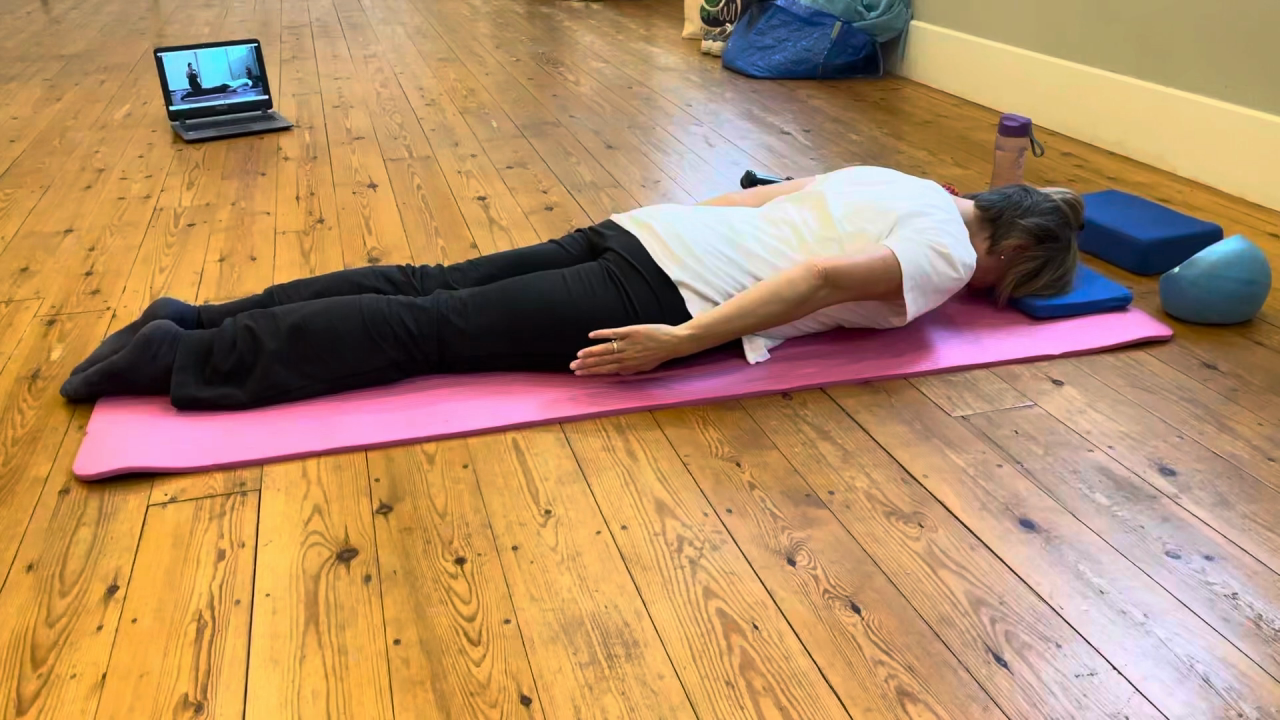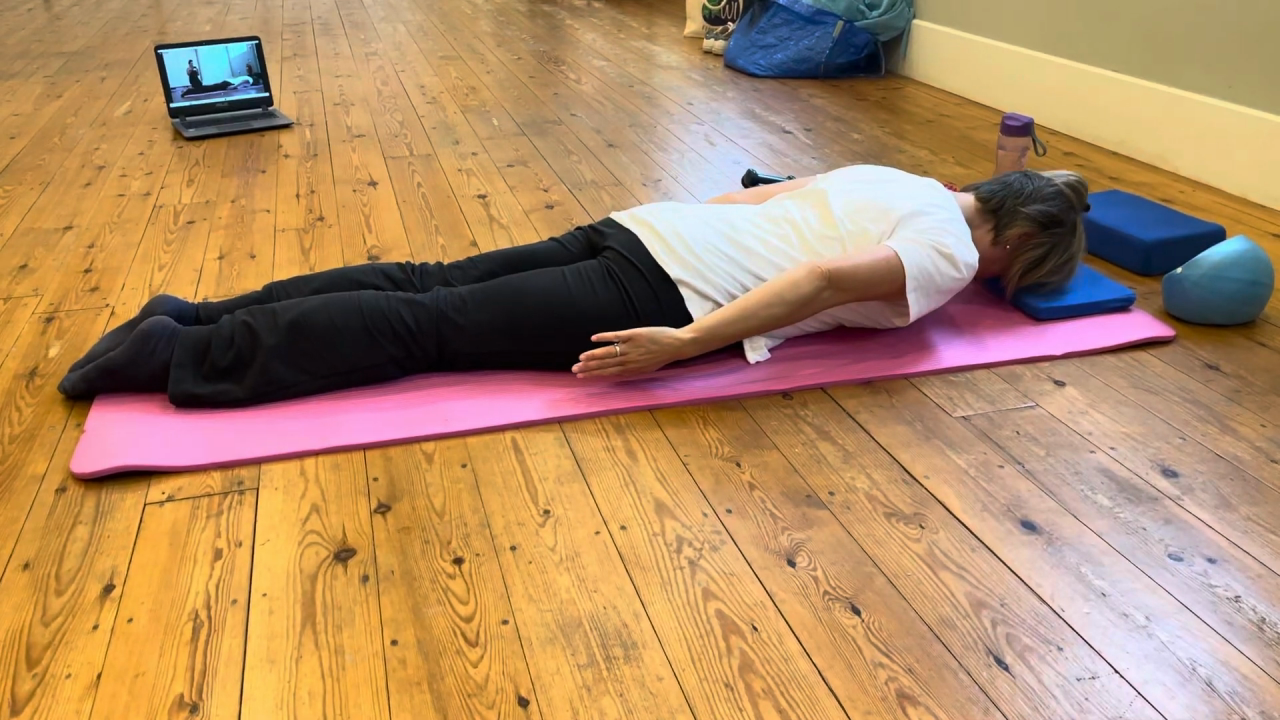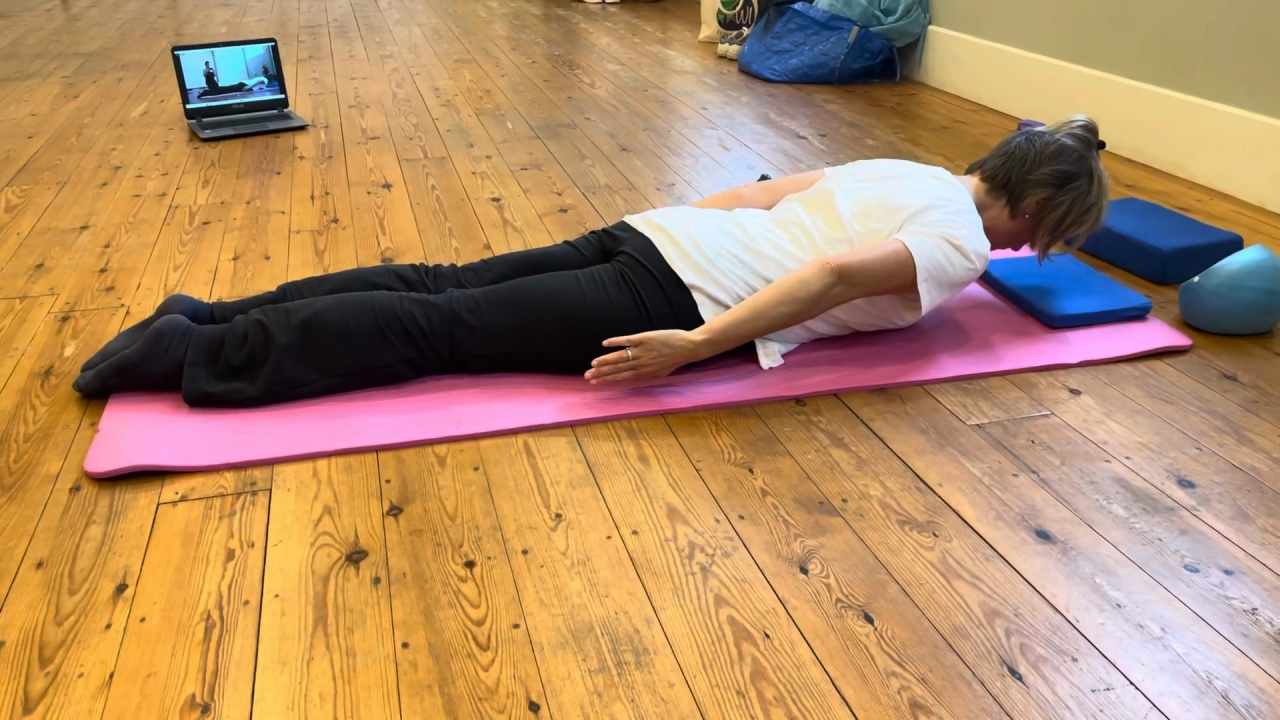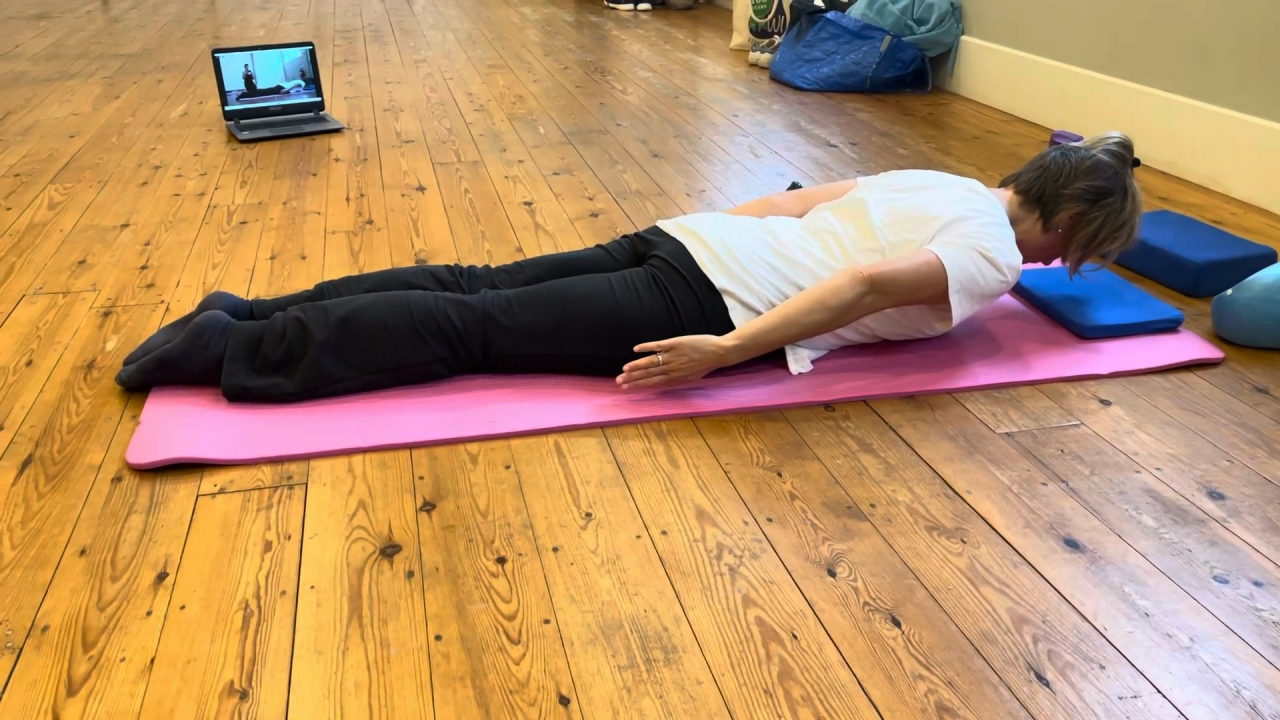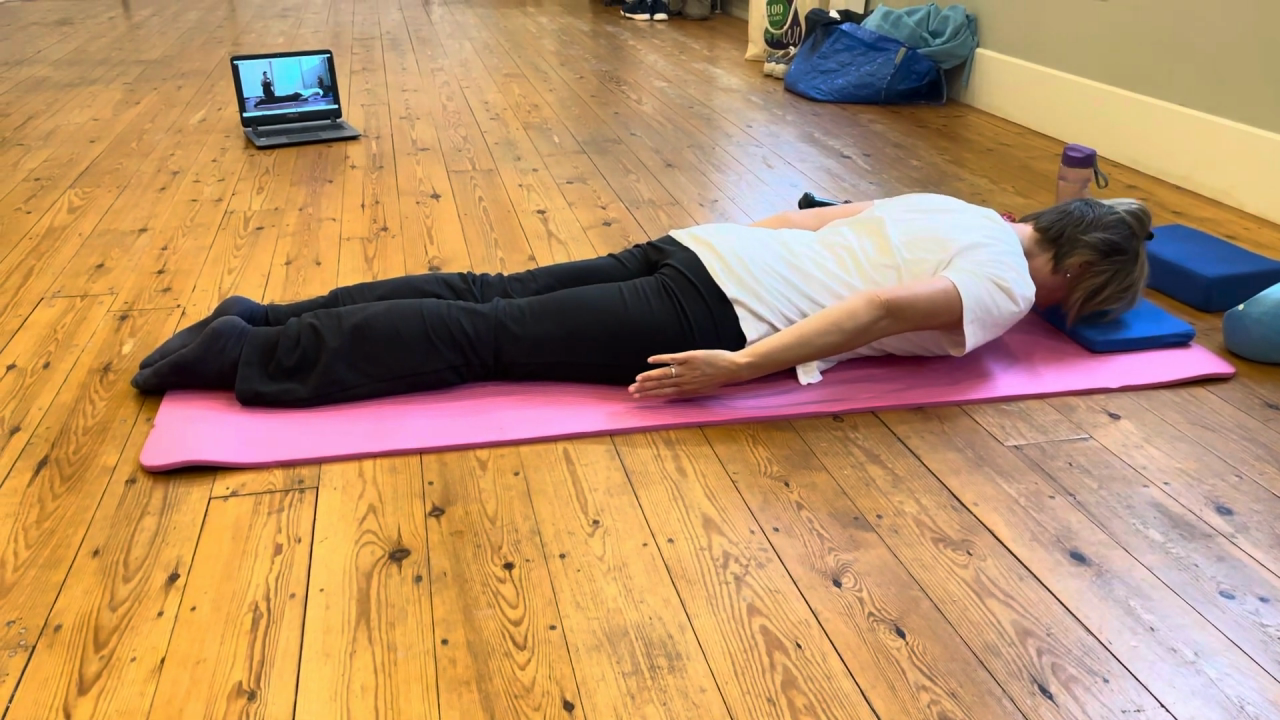
dt=1s
person 1, frame 1
left shoulder: (899, 184)
right shoulder: (945, 252)
right elbow: (824, 277)
right wrist: (678, 340)
left hip: (646, 231)
right hip: (673, 288)
left knee: (431, 289)
right knee: (433, 331)
left ankle: (190, 319)
right ankle: (178, 359)
person 1, frame 2
left shoulder: (897, 180)
right shoulder: (951, 251)
right elbow: (828, 279)
right wrist: (683, 343)
left hip: (646, 230)
right hip: (669, 289)
left knee: (432, 285)
right knee: (433, 329)
left ankle: (191, 315)
right ankle: (179, 356)
person 1, frame 3
left shoulder: (906, 170)
right shoulder: (961, 242)
right elbow: (841, 273)
right wrist: (694, 344)
left hip: (656, 235)
right hip: (682, 295)
left knee: (439, 289)
right knee: (444, 332)
left ankle: (204, 317)
right ankle: (191, 356)
person 1, frame 4
left shoulder: (941, 184)
right shoulder: (993, 254)
right elbow: (872, 283)
right wrist: (726, 350)
left hip: (689, 241)
right hip: (714, 299)
left knee: (475, 292)
right knee: (478, 331)
left ankle: (246, 314)
right ankle: (232, 351)
person 1, frame 5
left shoulder: (955, 209)
right shoulder: (1004, 283)
right elbow: (886, 307)
right wrist: (740, 365)
left hip: (702, 250)
right hip: (717, 309)
left knee: (485, 298)
right knee: (488, 339)
left ankle: (260, 319)
right ankle: (243, 355)
